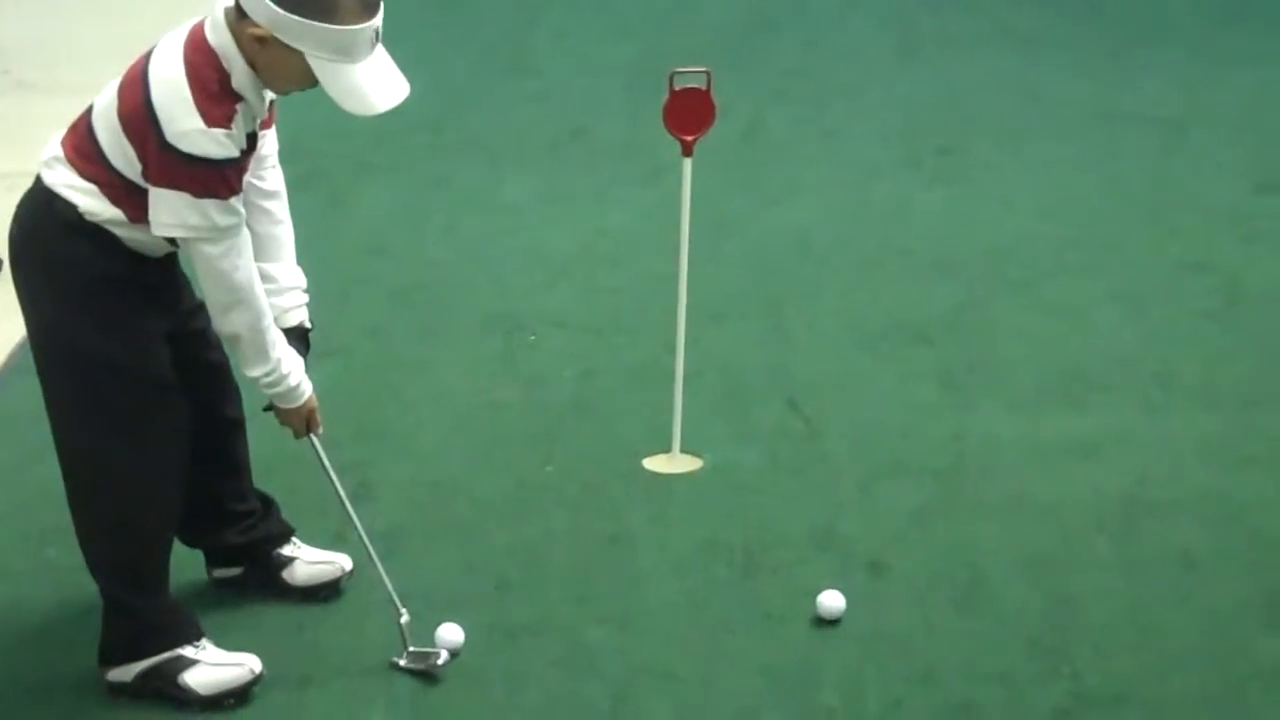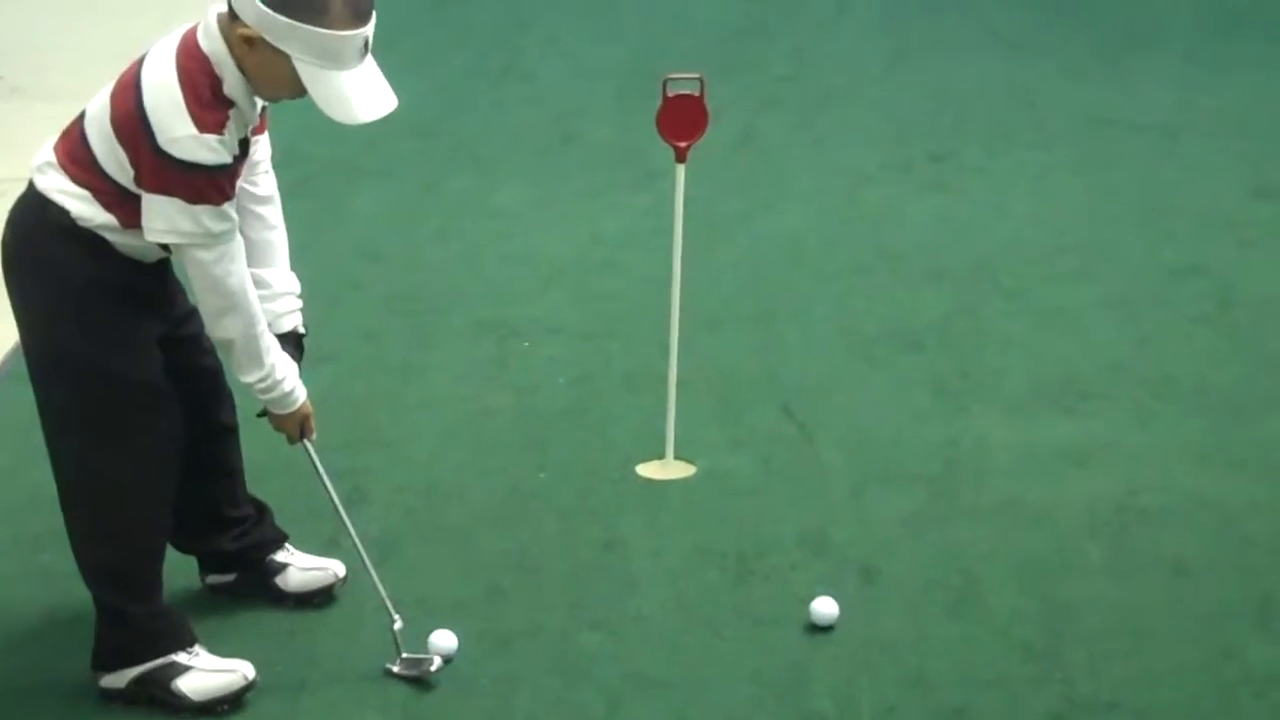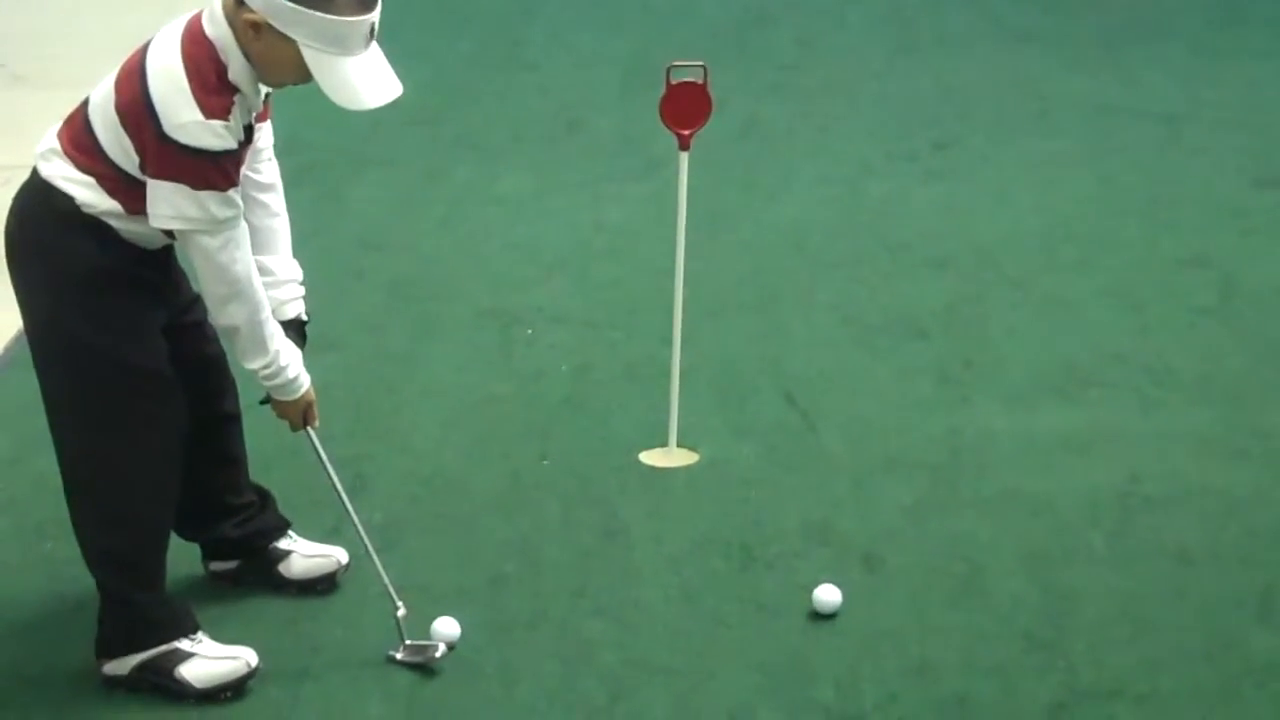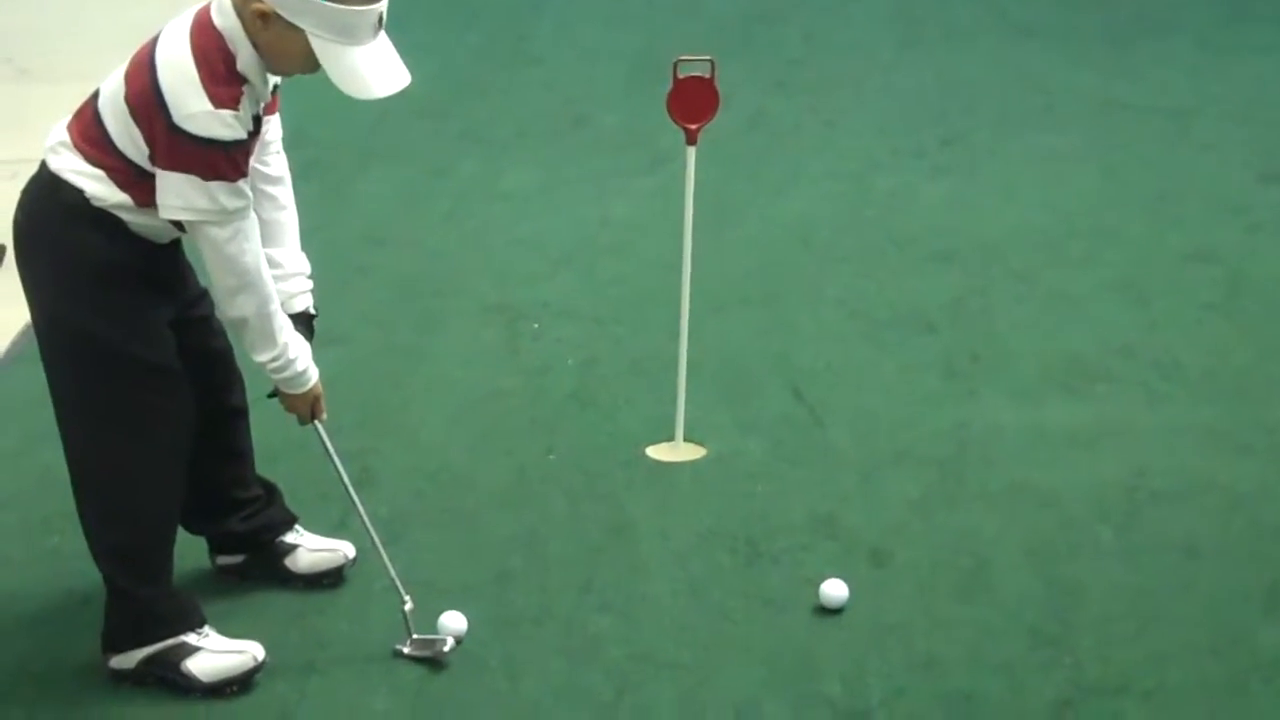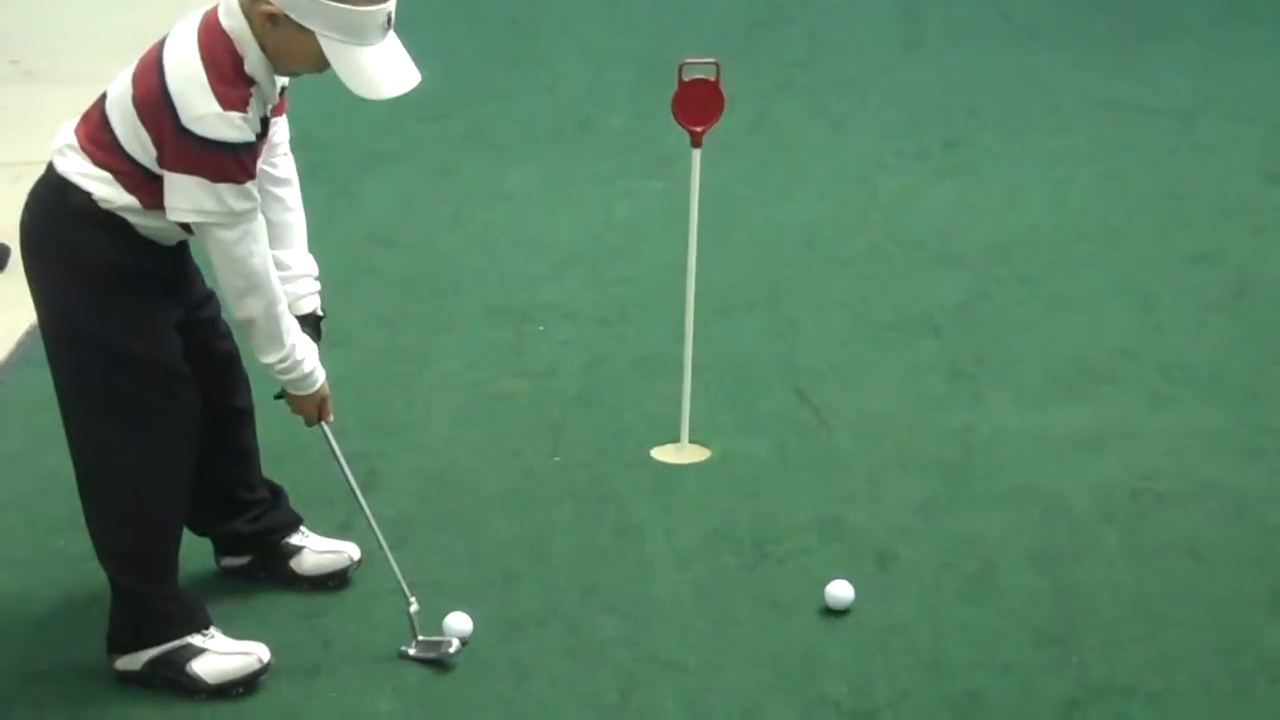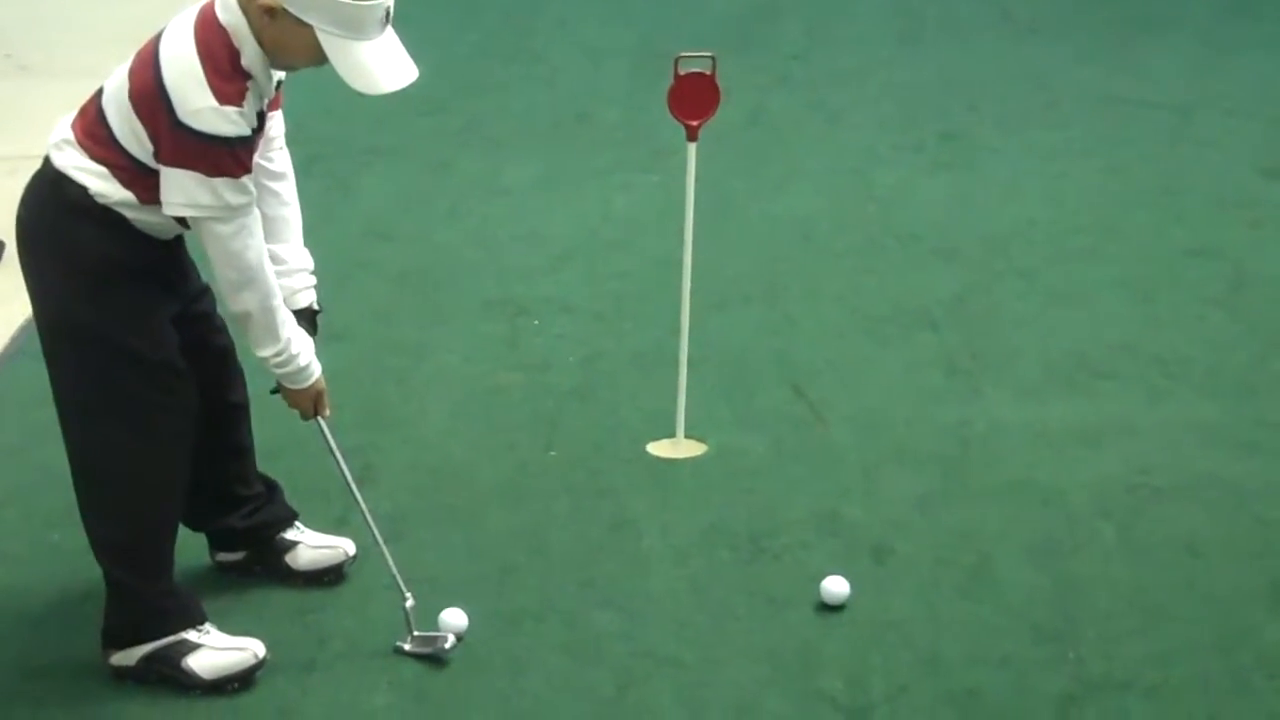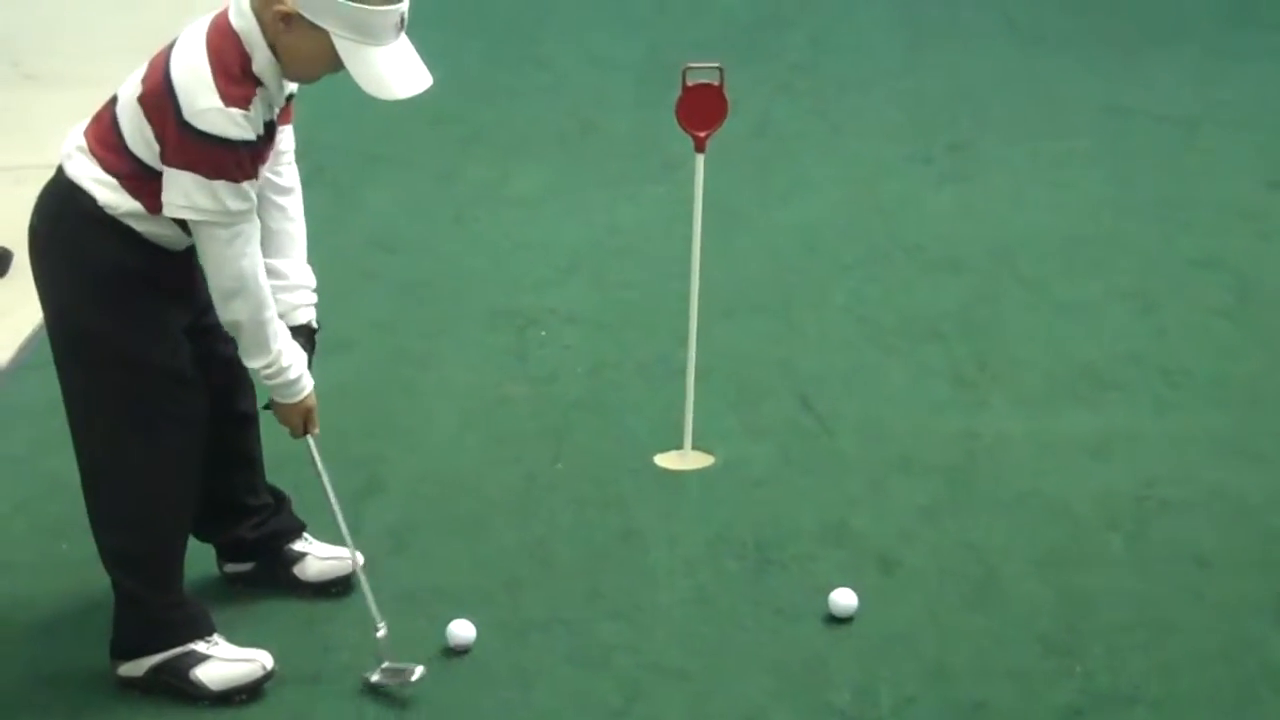
dt=0.3s
person 1, frame 1
right shoulder: (193, 116)
left elbow: (262, 185)
right elbow: (225, 269)
left wrist: (289, 320)
right wrist: (286, 380)
left hip: (135, 240)
right hip: (76, 252)
left knee: (206, 391)
right knee: (129, 436)
left ankle: (245, 543)
right ankle: (142, 642)
person 1, frame 2
left shoulder: (235, 61)
right shoulder: (186, 121)
left elbow: (255, 192)
right elbow: (218, 275)
left wrist: (283, 326)
right wrist: (280, 387)
left hip: (126, 245)
right hip: (68, 258)
left knee: (200, 396)
right knee: (122, 442)
left ankle: (238, 551)
right ankle: (137, 650)
person 1, frame 3
right shoulder: (192, 107)
left elbow: (258, 179)
right elbow: (223, 262)
left wrist: (287, 311)
right wrist: (284, 373)
left hip: (128, 234)
right hip: (72, 245)
left knee: (203, 383)
right knee: (127, 428)
left ankle: (242, 538)
right ankle: (139, 635)
person 1, frame 4
right shoulder: (201, 98)
left elbow: (266, 172)
right elbow: (231, 253)
left wrist: (295, 303)
right wrist: (291, 365)
left hip: (136, 226)
right hip: (80, 239)
left knee: (210, 376)
right knee: (135, 421)
left ankle: (246, 531)
right ankle: (145, 628)
person 1, frame 5
right shoulder: (208, 101)
left elbow: (274, 174)
right elbow: (240, 257)
left wrist: (303, 306)
right wrist: (299, 367)
left hip: (142, 229)
right hip: (87, 240)
left knee: (215, 379)
right knee: (141, 422)
left ankle: (253, 531)
right ankle: (151, 631)
person 1, frame 6
right shoulder: (205, 95)
left elbow: (270, 168)
right elbow: (236, 252)
left wrist: (299, 300)
right wrist: (294, 360)
left hip: (138, 223)
right hip: (82, 235)
left knee: (211, 373)
right knee: (137, 418)
left ankle: (248, 528)
right ankle: (146, 627)
person 1, frame 7
right shoulder: (213, 101)
left elbow: (278, 183)
right elbow: (232, 260)
left wrist: (297, 320)
right wrist: (287, 375)
left hip: (157, 236)
right hip: (96, 246)
left knee: (223, 388)
right knee: (146, 427)
left ankle: (256, 539)
right ankle: (155, 637)
